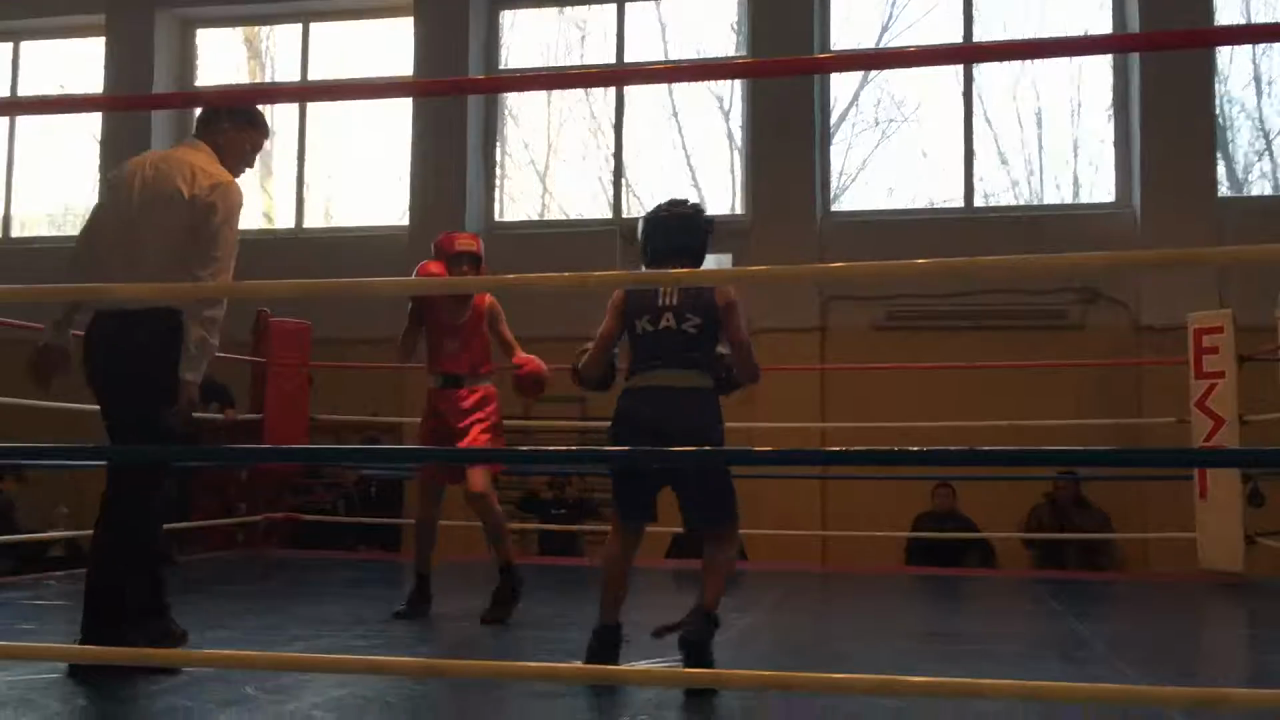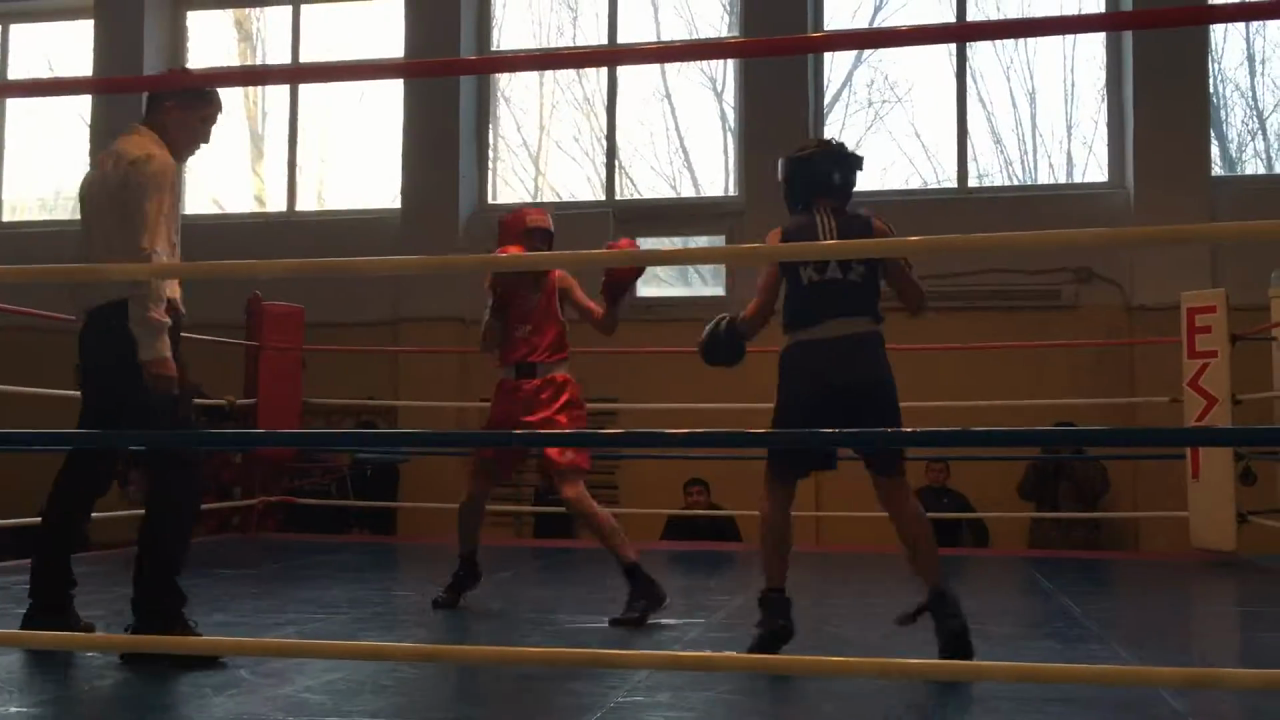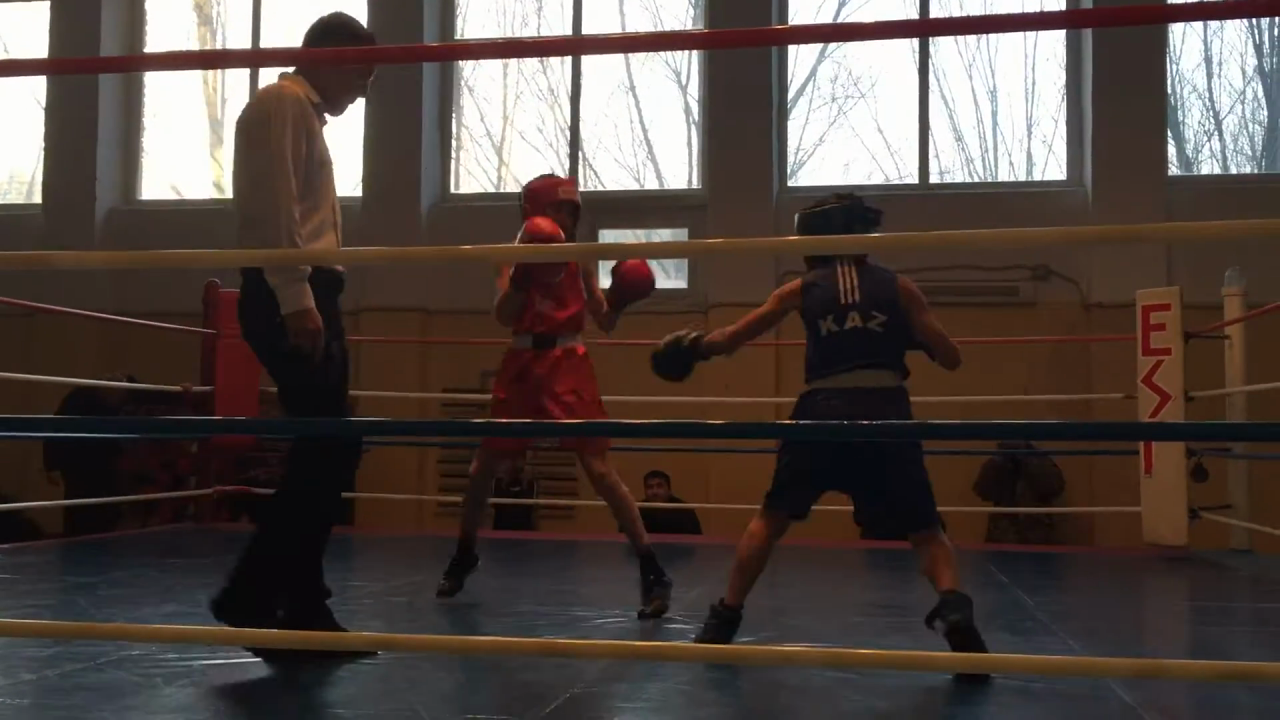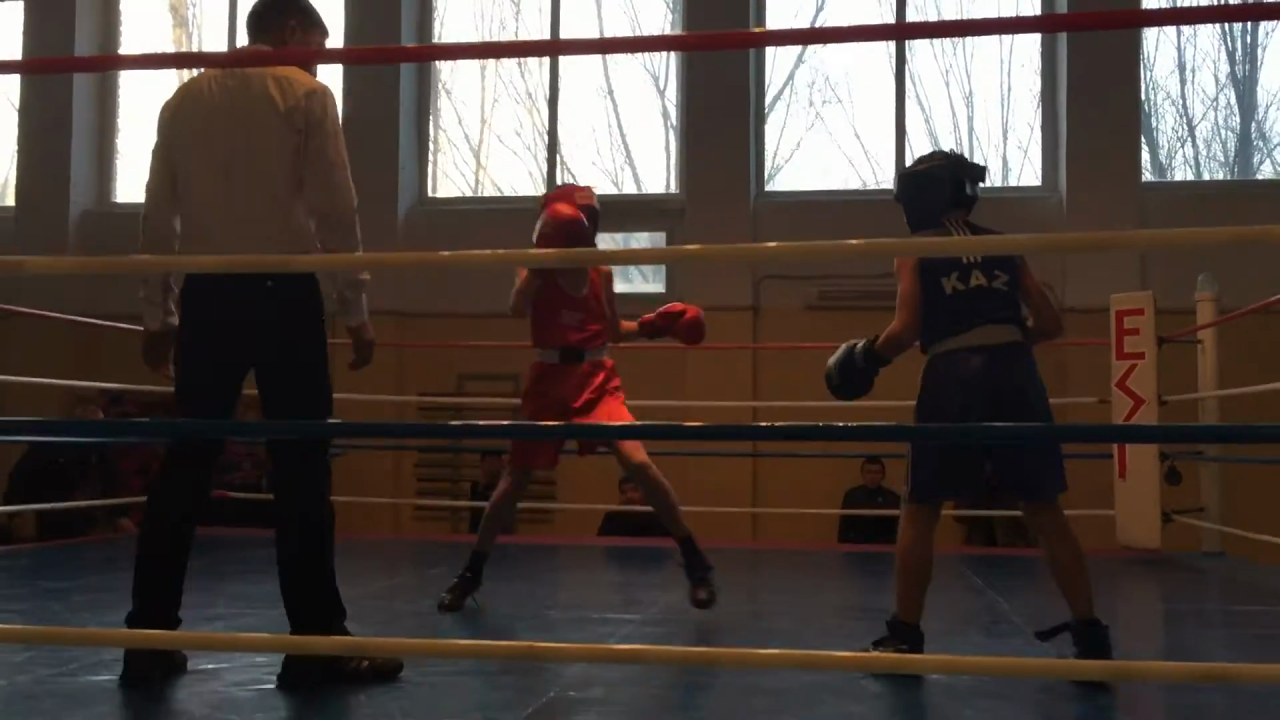
dt=1s
person 1, frame 1
left shoulder: (132, 171)
right shoulder: (218, 186)
left elbow: (83, 259)
right elbow: (207, 289)
left wrist: (58, 335)
right wrist: (191, 374)
left hip: (107, 333)
right hip: (155, 337)
left knee: (132, 478)
right knee: (140, 483)
left ankle: (144, 614)
right ankle: (107, 634)
person 1, frame 2
left shoulder: (108, 162)
right shoulder: (151, 163)
right elbow: (146, 259)
right wrist: (160, 346)
left hip: (104, 327)
right hip: (136, 334)
left knee: (87, 471)
right knee: (175, 472)
left ankle: (50, 607)
right ankle: (158, 622)
person 1, frame 3
left shoulder: (298, 114)
right shoulder: (281, 101)
right elbow: (272, 207)
left wrist: (317, 304)
right wrist: (298, 298)
left hip: (301, 302)
right hip: (289, 301)
left knee: (320, 453)
right knee: (329, 451)
left ankle: (298, 610)
right ankle: (251, 593)
person 1, frame 4
left shoulder: (186, 99)
right shoulder: (304, 94)
left elbow: (157, 216)
right elbow: (335, 209)
left wrist: (157, 313)
right wrist: (355, 311)
left hip: (207, 294)
right hip: (280, 290)
left knee: (188, 461)
right knee: (301, 467)
left ankle: (150, 637)
right ankle: (317, 641)
person 2, frame 1
left shoulder: (628, 292)
right shoulder: (718, 293)
left elbow: (589, 368)
right elbow: (748, 371)
left wrist: (588, 375)
right wrist: (722, 373)
left hip: (638, 412)
right hip: (693, 413)
left knee: (626, 533)
right knee: (721, 541)
left ankle: (606, 639)
right ankle: (699, 624)
person 2, frame 2
left shoulder: (784, 237)
right shoulder: (872, 230)
left elbow: (756, 316)
right elbow: (916, 302)
left wrist: (728, 332)
left hip: (808, 367)
right hip: (865, 362)
left knee: (779, 490)
right knee: (895, 492)
left ankle: (776, 612)
right ankle: (942, 606)
person 2, frame 3
left shoulder: (803, 288)
right shoulder: (897, 286)
left elbow: (734, 335)
right elbow: (950, 359)
left wrist: (690, 347)
right wrist: (916, 337)
left hip: (820, 413)
right hip: (883, 413)
left knee: (772, 518)
right knee: (927, 535)
left ankle: (724, 618)
right ankle: (953, 608)
person 2, frame 4
left shoulder: (915, 250)
right shoulder: (1005, 246)
left elbow: (905, 329)
right elbow: (1049, 324)
left wrist: (868, 357)
left hip: (954, 378)
right hip: (1016, 375)
left knee: (921, 510)
right knee: (1044, 510)
left ankle: (903, 637)
right ankle: (1090, 633)
person 3, frame 1
left shoulder: (487, 304)
right shoulder: (431, 304)
left elbow: (512, 349)
right elbow: (404, 355)
left wrist: (526, 365)
right wrist: (416, 311)
left hip: (479, 404)
right hip: (439, 404)
left knee: (478, 490)
right knee: (427, 504)
left ankle: (507, 580)
right ankle: (421, 591)
person 3, frame 2
left shoulder: (560, 281)
right shoulder: (498, 285)
left elbow: (605, 324)
right elbow: (489, 343)
left wrist: (616, 293)
right wrist: (500, 301)
left hip: (554, 396)
right hip: (511, 396)
left knee: (573, 494)
right knee: (476, 493)
left ankle: (642, 585)
right ankle: (466, 572)
person 3, frame 3
left shoulder: (580, 259)
right shoulder: (515, 258)
left elbow: (605, 321)
right elbow: (503, 316)
left wrist: (621, 295)
right wrist: (521, 270)
left hip: (570, 368)
right hip: (521, 368)
left knee: (600, 471)
right knee: (483, 468)
left ankle: (653, 574)
right ankle: (464, 557)
person 3, frame 4
left shoulder: (600, 273)
right shoulder: (535, 266)
left elbow: (614, 330)
right elbow: (517, 308)
left wrist: (655, 325)
right wrist: (542, 263)
left hip: (597, 379)
right hip: (548, 381)
left knee: (637, 463)
right knee: (514, 484)
left ankle: (693, 558)
right ankle: (471, 573)
